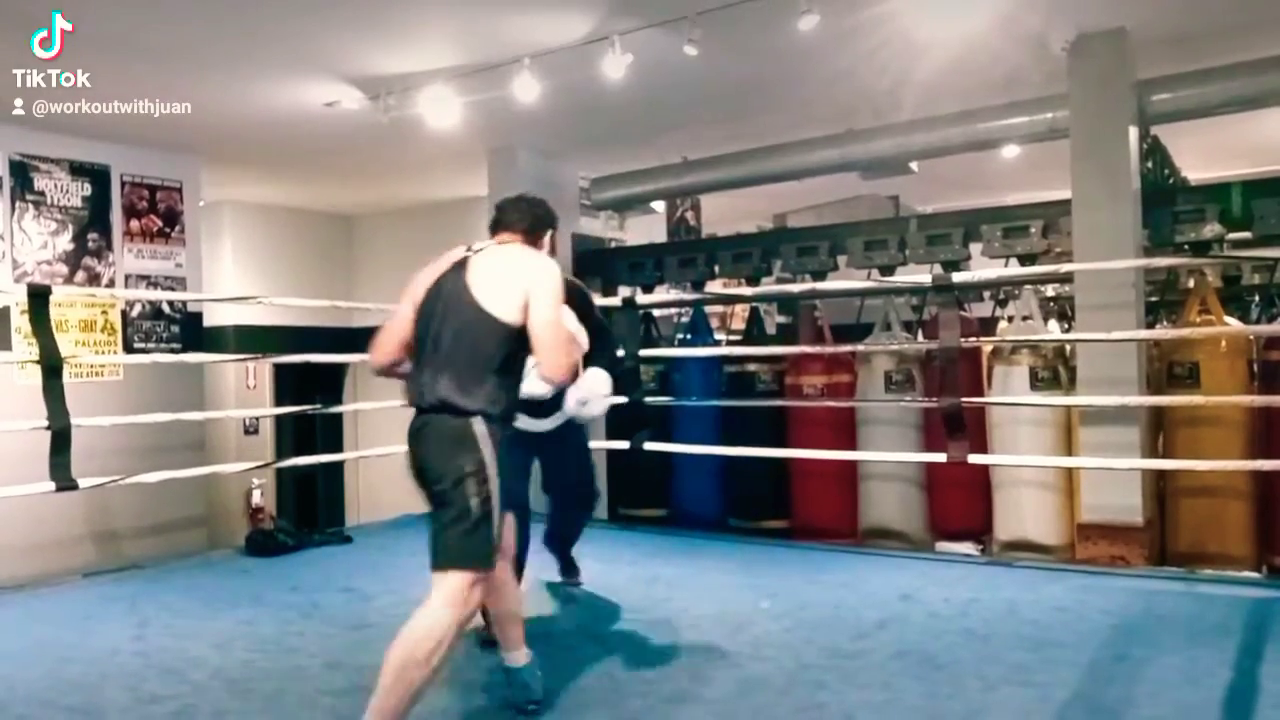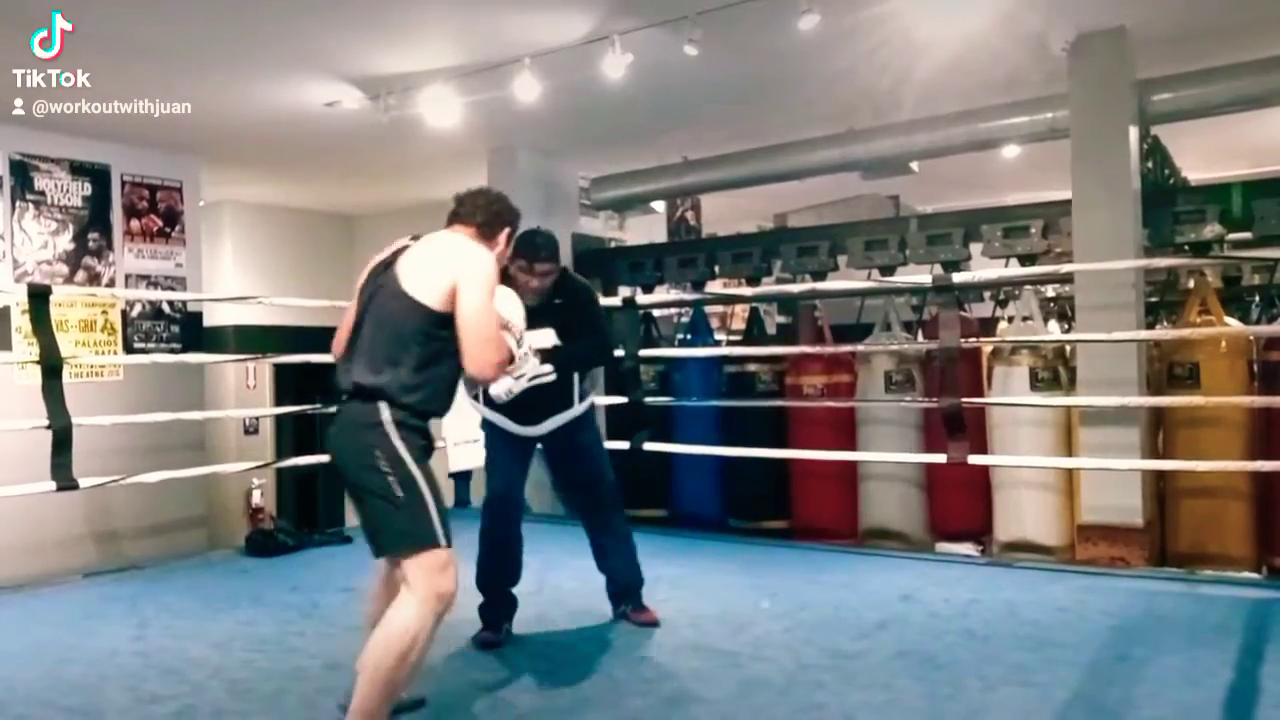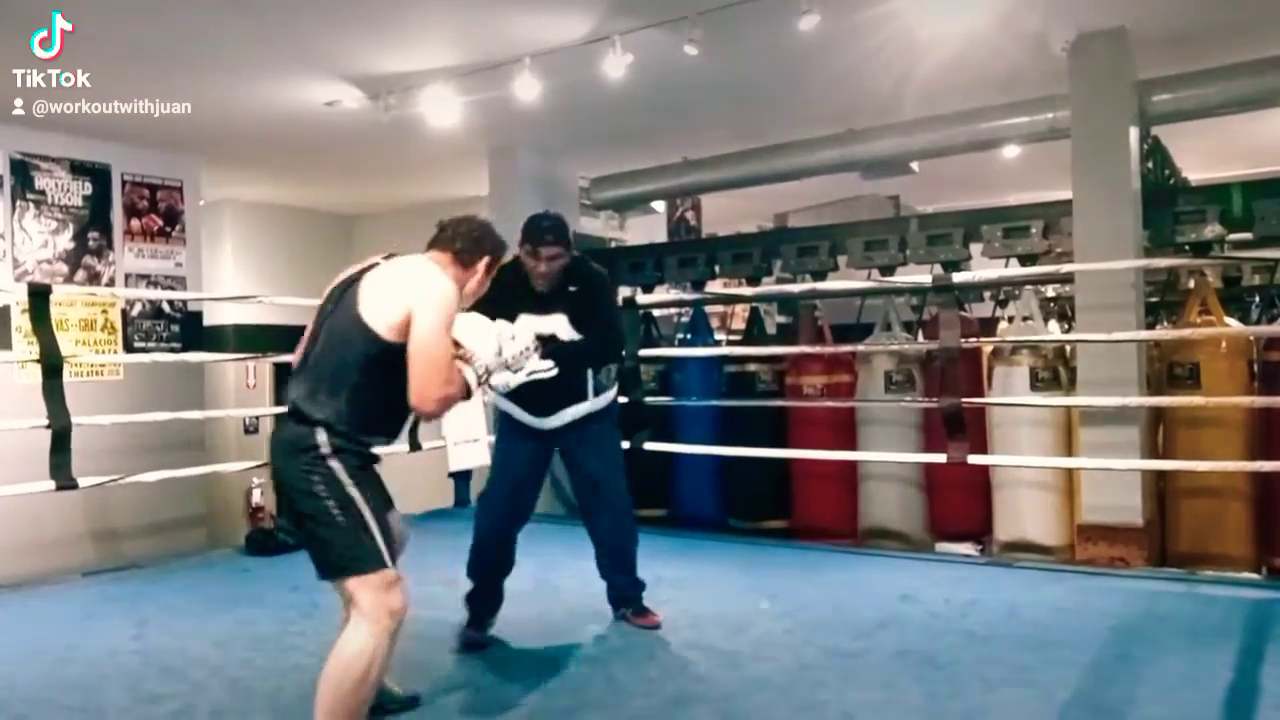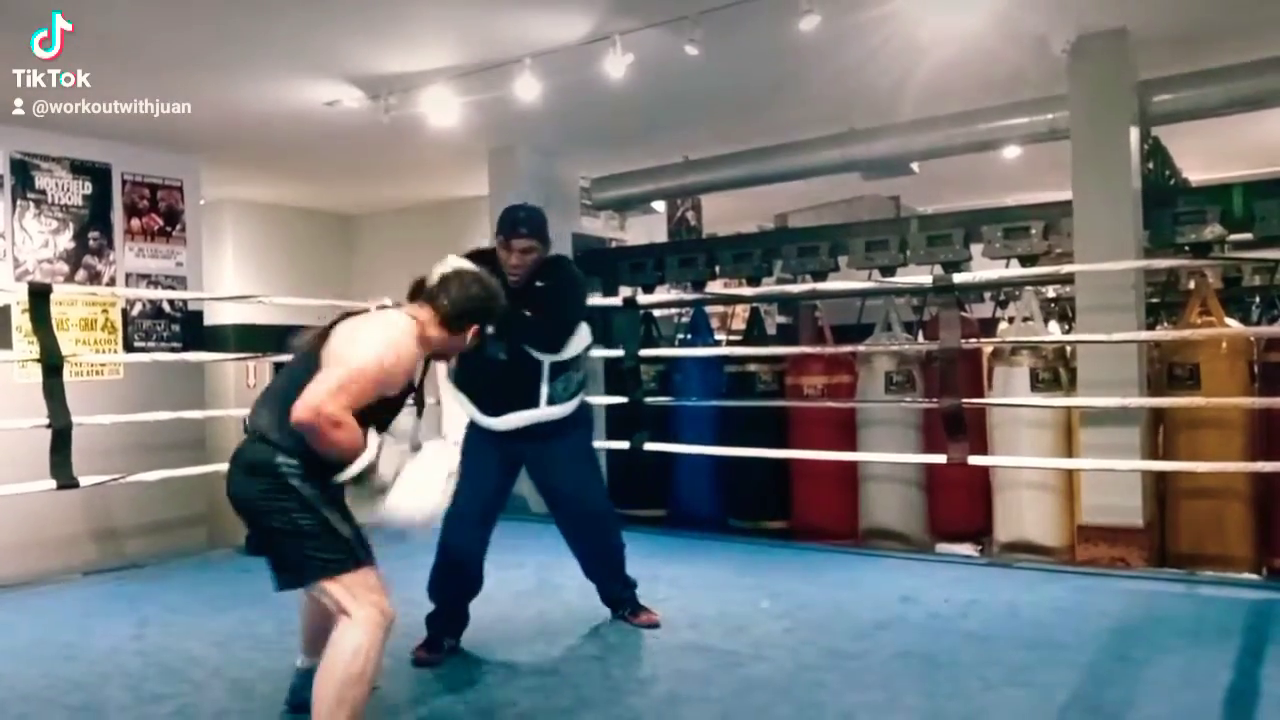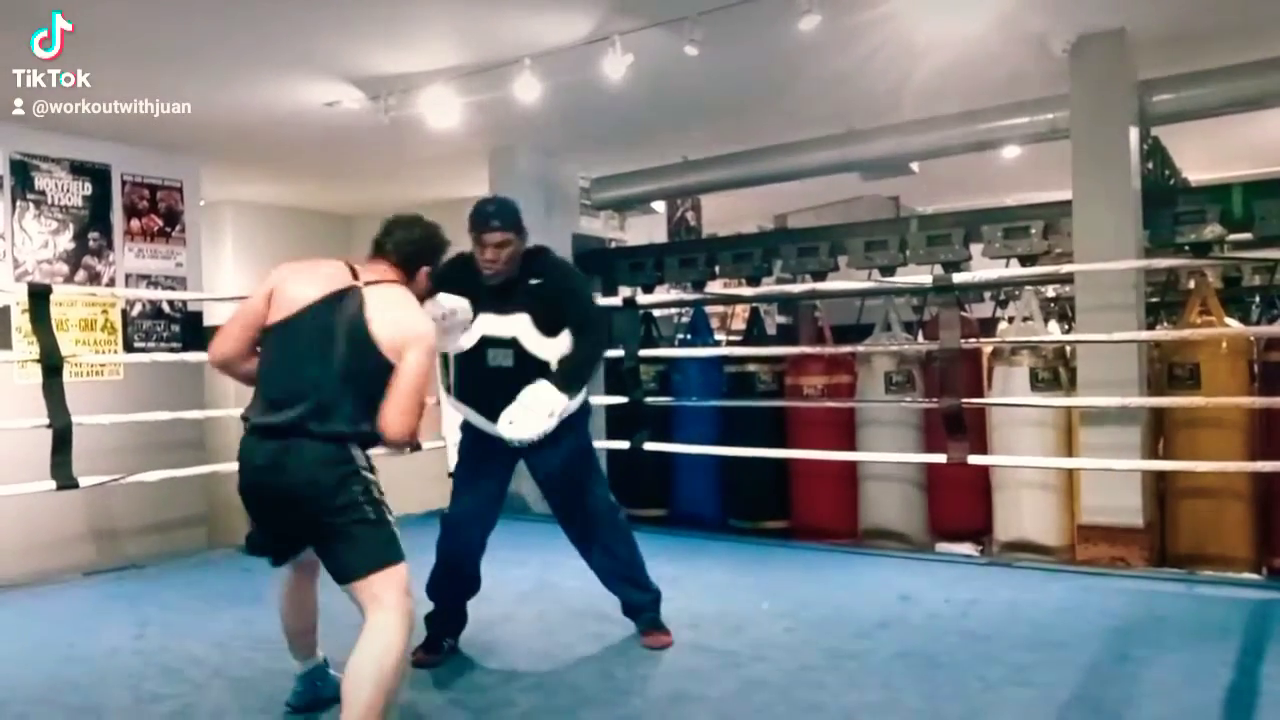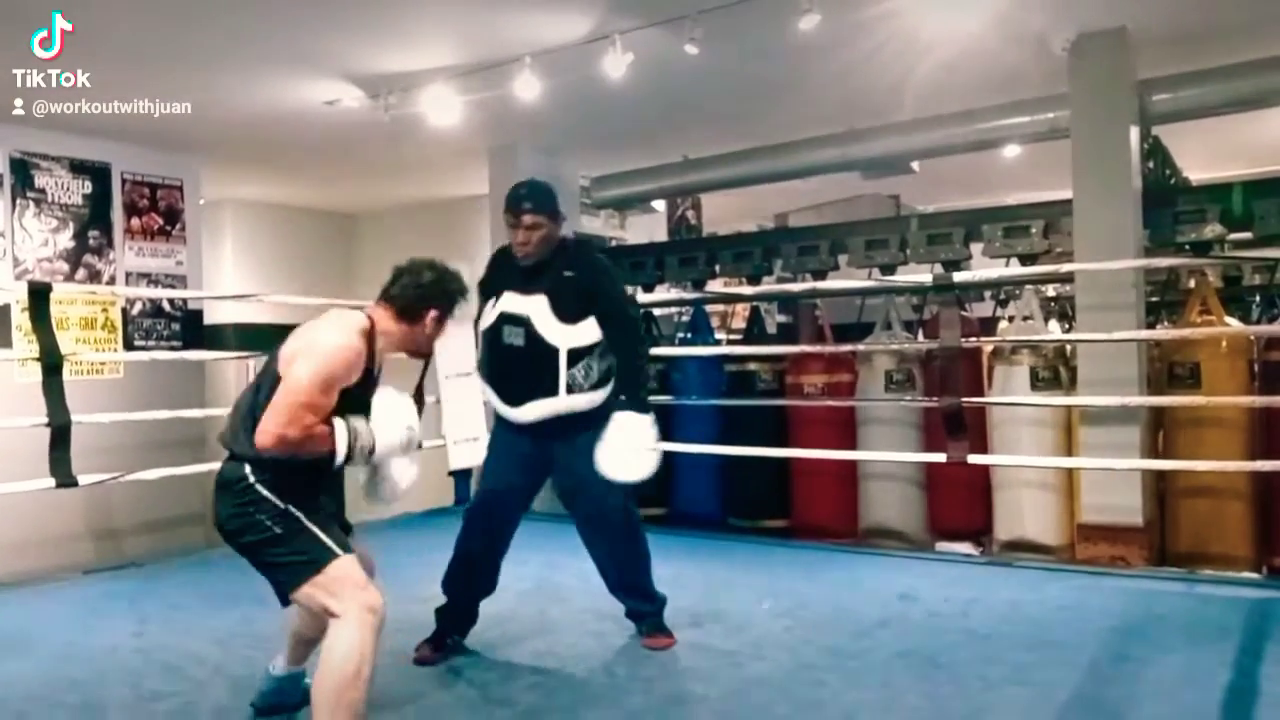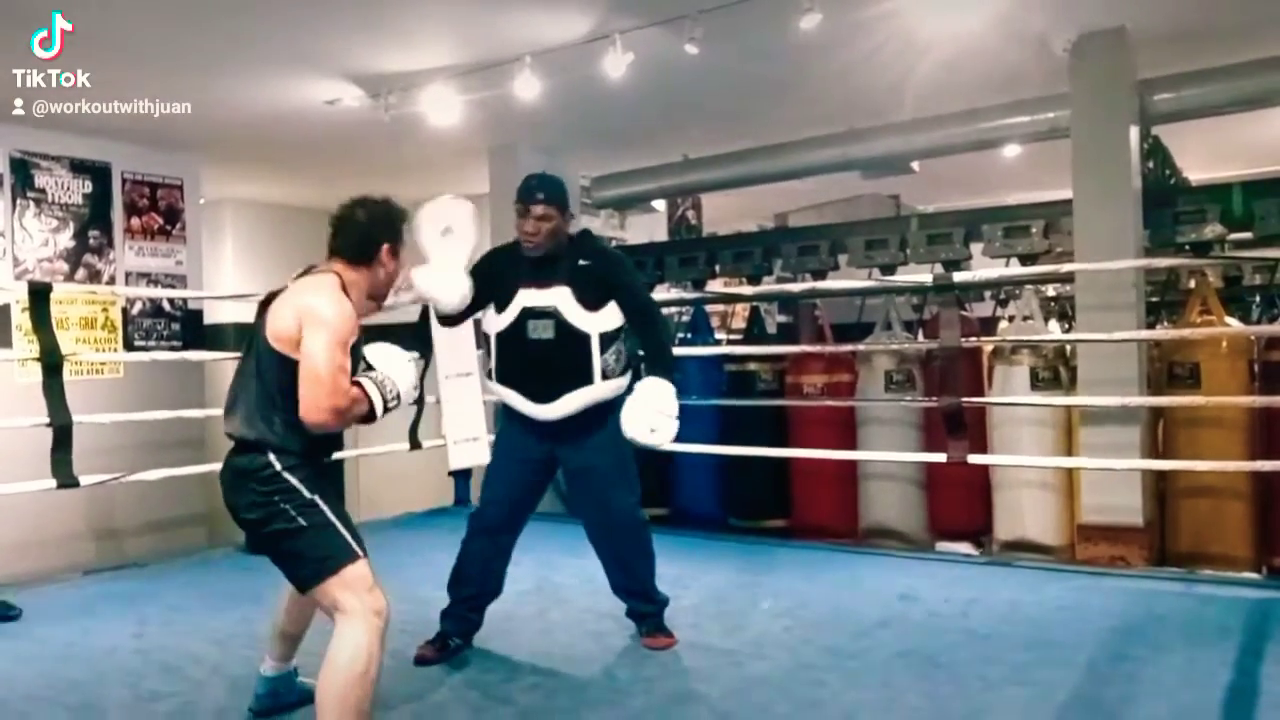
dt=0.3s
person 1, frame 1
left shoulder: (436, 270)
right shoulder: (536, 268)
left elbow: (383, 357)
right elbow: (556, 371)
right wrist: (571, 337)
left hip: (428, 430)
right hip: (466, 435)
left knee: (498, 544)
right knee: (459, 592)
left ankle: (519, 672)
person 1, frame 2
left shoulder: (392, 256)
right shoulder: (473, 259)
left elbow: (342, 349)
right elbow: (484, 364)
right wrist: (510, 336)
left hip: (358, 424)
right hip: (386, 428)
left knee: (403, 562)
right knee: (432, 584)
person 1, frame 3
left shoulder: (372, 274)
right shoulder: (435, 288)
left elbow: (308, 355)
right elbow: (429, 399)
right wrist: (477, 365)
left hip: (325, 446)
right hip: (322, 454)
left knee: (386, 543)
right knee: (381, 606)
person 1, frame 4
left shoulder: (385, 323)
right shoulder: (398, 345)
left elbow: (304, 348)
right elbow: (314, 413)
right wrist: (367, 458)
left hip: (276, 470)
right hip: (281, 477)
left knee: (342, 571)
right knee: (368, 610)
left ankle: (312, 680)
person 1, frame 5
left shoulder: (296, 275)
right shoulder: (414, 322)
left elbow: (225, 352)
right elbow: (399, 430)
left hip: (260, 458)
right hip: (327, 466)
left knee: (303, 560)
right knee: (393, 608)
left ankle: (312, 677)
person 1, frame 6
left shoulder: (363, 338)
right shoulder: (339, 341)
right elbow: (276, 435)
right wrist: (363, 438)
left hip: (286, 489)
right hip: (257, 494)
left knee: (342, 575)
right knee: (358, 606)
left ankle: (282, 683)
person 1, frame 7
left shoulder: (320, 291)
right shoulder: (325, 304)
right elbow: (320, 412)
right wrist: (383, 386)
left hip: (278, 470)
right hip: (275, 474)
left knee: (312, 577)
right knee: (363, 608)
person 2, frame 1
left shoulder: (572, 295)
left elbow: (602, 344)
left wrist: (598, 375)
left hip: (562, 418)
right hip: (509, 422)
left knee: (579, 492)
right knee: (511, 506)
left ankle: (559, 548)
person 2, frame 2
left shoulder: (575, 293)
left elbow: (602, 347)
left wrist: (545, 361)
left hip: (569, 414)
right hip: (505, 420)
left knee: (601, 499)
right knee: (501, 508)
left ankle: (626, 597)
right ankle: (496, 614)
person 2, frame 3
left shoulder: (591, 282)
right shoulder: (502, 283)
left elbow: (608, 345)
left wrist: (546, 353)
left hip: (586, 414)
right hip: (521, 417)
left knee: (611, 505)
right knee: (498, 508)
left ankle: (627, 599)
right ankle: (481, 610)
person 2, frame 4
left shoulder: (565, 280)
right shoulder: (476, 268)
left elbow: (550, 337)
left wrist: (494, 312)
left hip: (556, 424)
right hip: (489, 425)
left knee: (589, 511)
right knee: (464, 520)
left ankle: (621, 598)
right ankle: (444, 627)
person 2, frame 5
left shoulder: (554, 275)
right shoulder: (454, 275)
left elbow: (593, 337)
left wrist: (556, 388)
right wrist: (433, 321)
left hip: (554, 421)
right hip: (484, 425)
left knee: (593, 515)
right knee: (462, 526)
left ankle: (645, 609)
right ankle: (443, 629)
person 2, frame 6
left shoulder: (590, 269)
right shoulder: (501, 264)
left elbow: (629, 340)
right elbow: (476, 312)
left wrist: (634, 411)
left hip: (580, 422)
right hip: (514, 421)
left knee: (611, 518)
right knee: (485, 519)
left ankle: (648, 614)
right ankle: (452, 625)
person 2, frame 7
left shoulder: (599, 261)
right shoulder: (499, 264)
left elbow: (647, 318)
right elbow: (452, 314)
left wrist: (658, 378)
right wrist: (443, 281)
left hip: (594, 420)
right hip: (522, 421)
left knee: (616, 518)
right knee: (491, 520)
left ankle: (649, 615)
right ankle: (456, 626)
